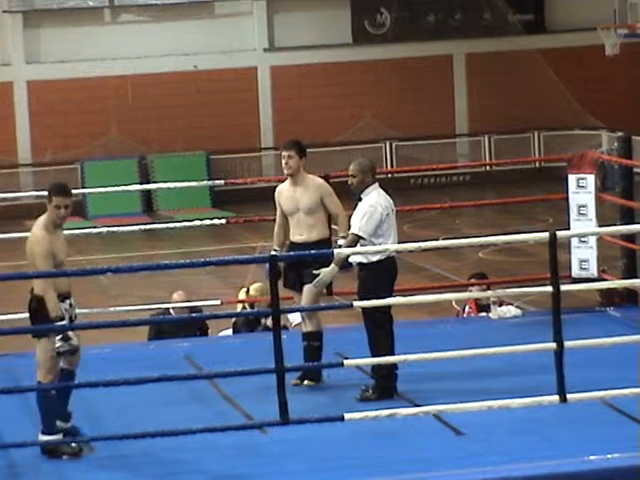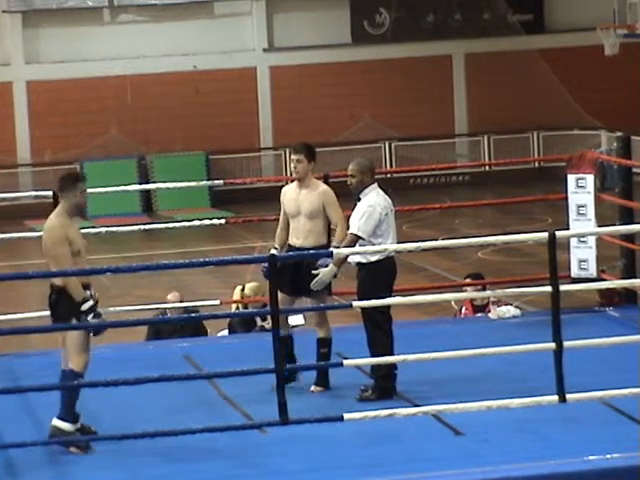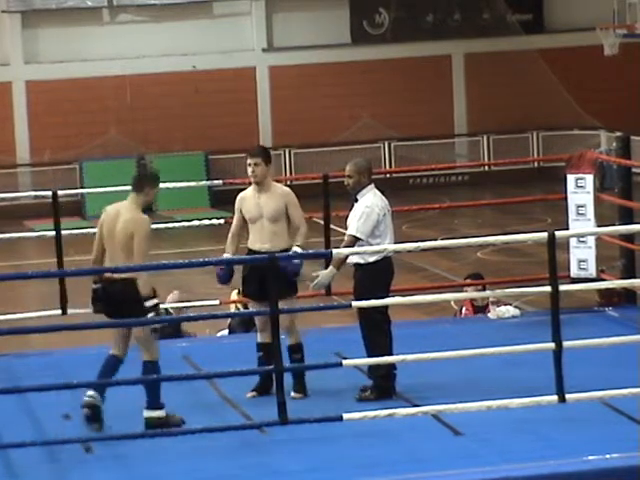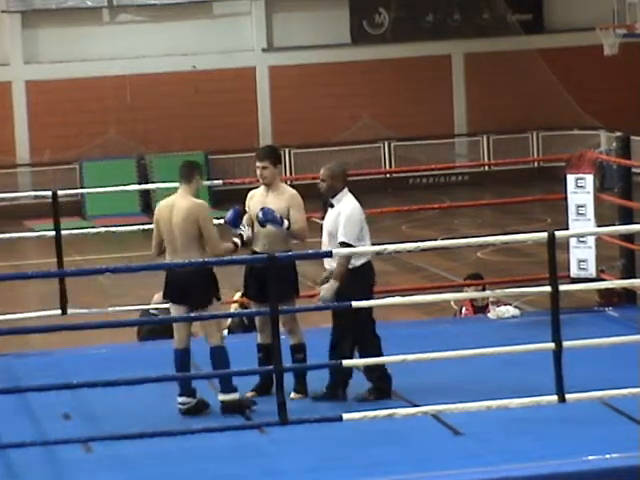
dt=1s
person 1, frame 1
left shoulder: (55, 227)
right shoulder: (41, 237)
right elbow: (47, 287)
left wrist: (68, 304)
right wrist: (59, 327)
left hip: (61, 301)
right hip: (46, 306)
left knee: (71, 361)
right knee: (48, 372)
left ankle: (61, 420)
right ankle: (48, 436)
person 1, frame 2
left shoulder: (70, 219)
right shoulder: (56, 227)
right elbow: (67, 274)
left wrist: (90, 297)
right wrist: (89, 307)
left hip: (75, 295)
right hip: (67, 298)
left knee: (71, 362)
right knee: (78, 361)
left ankle: (69, 420)
right ankle: (62, 424)
person 1, frame 3
left shoulder: (108, 212)
right shoulder: (140, 221)
left elbow: (96, 258)
right elbow: (140, 269)
left wrist: (98, 287)
right wrist: (151, 306)
left hip: (110, 286)
right hip: (131, 288)
left knee: (118, 351)
right knee: (150, 353)
left ankle: (93, 397)
right ankle: (154, 413)
person 1, frame 4
left shoulder: (161, 207)
right shoulder: (199, 207)
left elbow: (156, 251)
right elbow: (216, 250)
right wrist: (238, 242)
left hip: (174, 277)
right hip: (199, 276)
left knee: (181, 340)
right knee: (215, 338)
left ankle: (186, 398)
right ankle: (228, 396)
person 2, frame 1
left shoulder: (318, 186)
right shoulder: (280, 192)
left elbow: (340, 215)
right wrist: (275, 254)
left hip: (319, 249)
right hip: (295, 251)
left knee: (308, 310)
right knee: (304, 314)
left ankle: (315, 369)
right ankle: (308, 369)
person 2, frame 2
left shoulder: (324, 192)
right shoulder: (286, 192)
left elbow: (340, 226)
right wrist: (274, 252)
left hip: (315, 256)
right hip: (292, 255)
left knee: (319, 319)
right knee: (278, 313)
left ankle: (322, 376)
right ankle: (289, 367)
person 2, frame 3
left shoulder: (284, 194)
right shoulder: (242, 198)
left elbow: (301, 227)
right elbow: (235, 232)
left wrist: (296, 251)
right wrist: (227, 257)
left hip: (280, 260)
right hip: (254, 261)
left knee: (287, 323)
right knee: (261, 325)
left ankle: (299, 381)
right ankle: (265, 380)
person 2, frame 4
left shoulder: (291, 196)
right shoulder: (252, 196)
left elbow: (302, 233)
right elbow: (247, 234)
left wrist: (280, 221)
right wrist: (237, 224)
left hip: (281, 263)
right hip: (257, 262)
left knee: (289, 323)
right knee: (262, 324)
left ankle: (300, 381)
right ankle: (265, 380)
person 3, frame 1
left shoulder: (372, 204)
right shoulder: (378, 198)
left elbow: (354, 240)
left wrist: (333, 268)
left hip: (375, 269)
right hip: (379, 266)
left knee: (377, 326)
right knee: (380, 325)
left ankle: (384, 385)
right ankle: (384, 379)
person 3, frame 2
left shoulder: (371, 204)
right shoulder: (377, 198)
left elbow: (352, 240)
left wrist: (332, 268)
left hip: (374, 268)
right hip: (378, 266)
left knee: (377, 327)
right knee: (379, 325)
left ankle: (383, 385)
right ankle: (384, 379)
person 3, frame 3
left shoulder: (368, 205)
right shoulder: (373, 199)
left elbow: (350, 242)
left wrist: (331, 271)
left hip: (371, 269)
right hip: (375, 267)
left knee: (374, 328)
right knee: (377, 326)
left ankle: (382, 385)
right ankle: (382, 379)
person 3, frame 4
left shoulder: (348, 209)
right shoulder: (337, 206)
left elbow: (347, 251)
left wrist: (333, 283)
right wrist: (330, 274)
left hip: (355, 276)
right hip: (345, 275)
left knee: (363, 334)
right knee: (342, 334)
left ankle: (380, 385)
right ankle: (337, 387)
